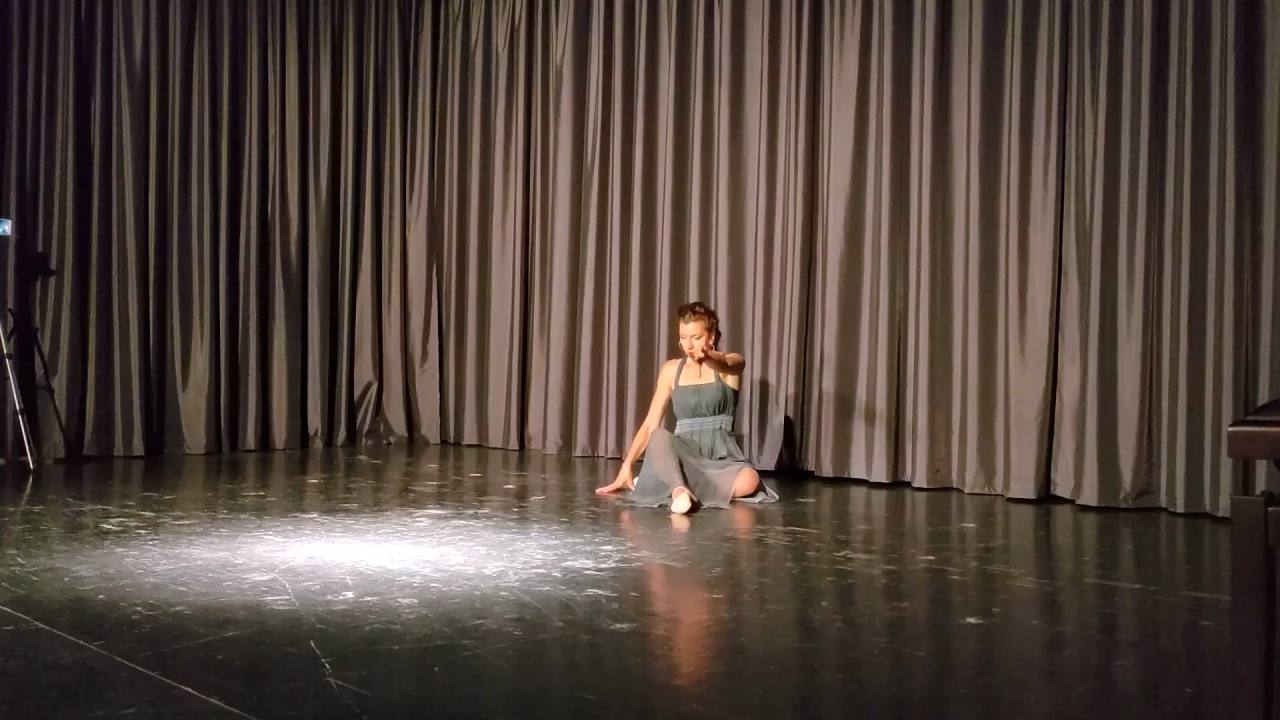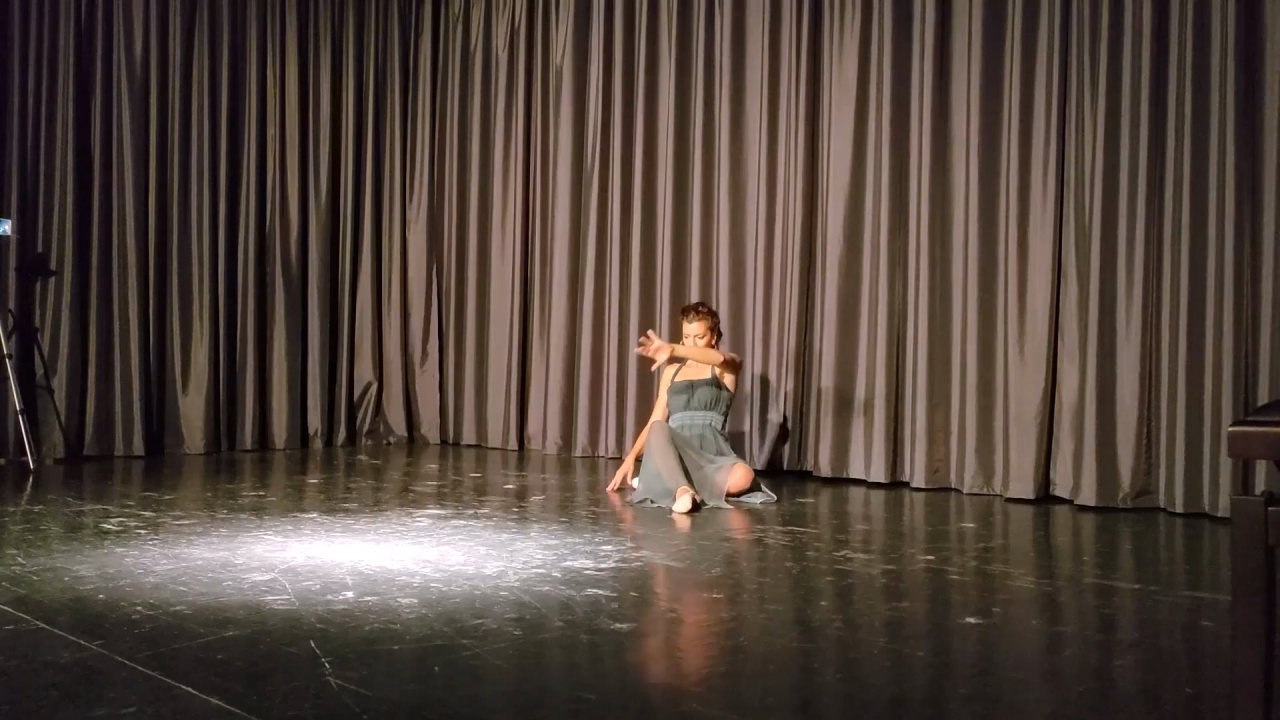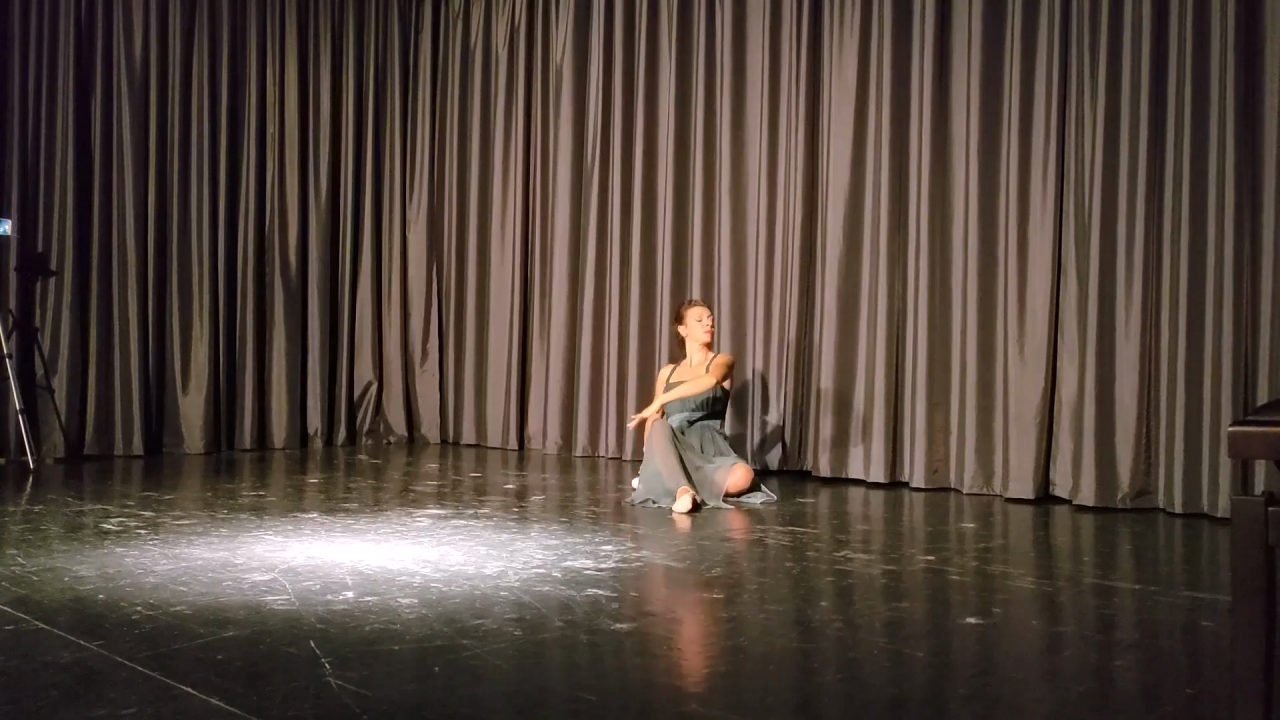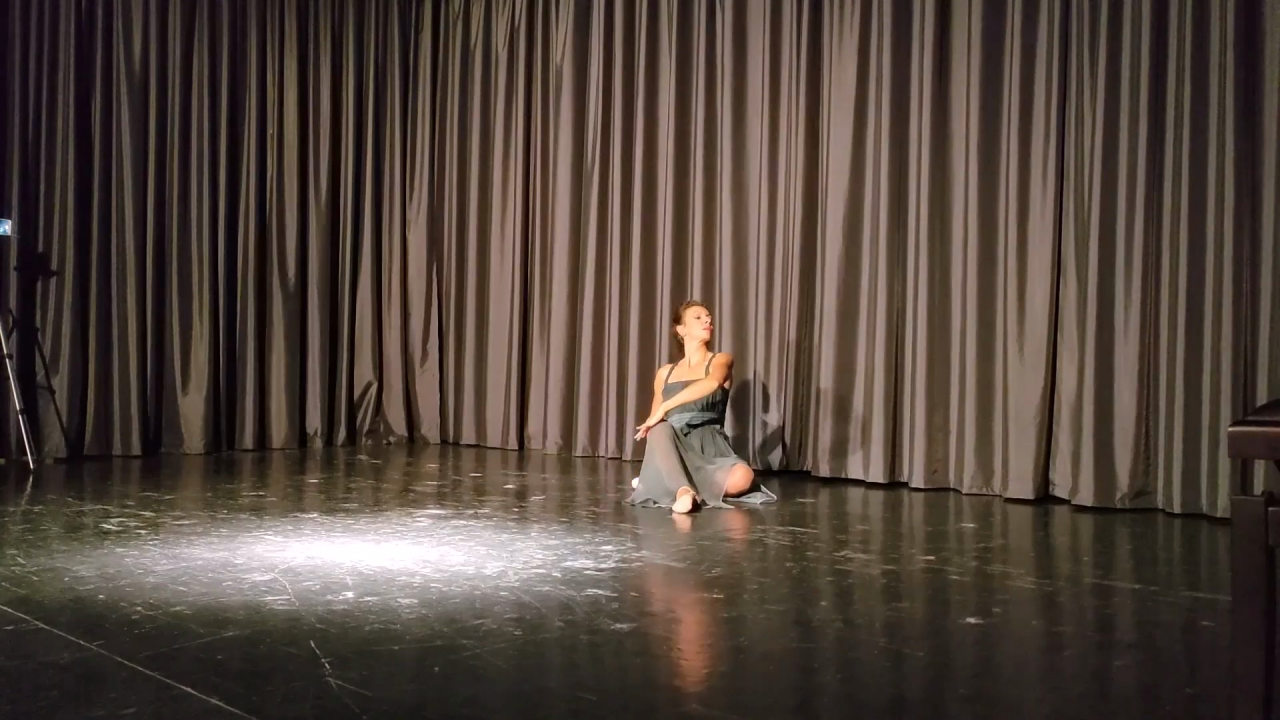
dt=0.4s
person 1, frame 1
left shoulder: (732, 362)
right shoulder: (672, 369)
left elbow: (722, 365)
right elbow: (651, 424)
left wrist: (706, 358)
right wrist: (626, 467)
left hip: (720, 455)
right hip: (683, 453)
left knee: (748, 481)
right knee: (660, 437)
left ankle: (673, 484)
right ankle: (680, 489)
person 1, frame 2
left shoulder: (729, 366)
right shoulder: (672, 372)
left elbow: (718, 358)
right elbow: (654, 423)
left wrist: (673, 351)
right wrist: (631, 458)
left hip: (712, 451)
right hip: (675, 453)
left knee: (743, 476)
right knee: (659, 429)
left ankle: (676, 484)
right ankle: (684, 490)
person 1, frame 3
left shoulder: (722, 362)
right shoulder: (667, 372)
left elbow: (710, 379)
right elbow: (653, 419)
left wrist: (660, 400)
right wrist: (649, 450)
left hip: (711, 450)
right hip: (675, 453)
left knee: (743, 476)
right knee: (660, 428)
left ankle: (674, 484)
right ankle: (683, 489)
person 1, frame 4
left shoulder: (721, 360)
right shoulder: (665, 373)
left elbow: (713, 382)
right elbow: (654, 423)
left wrist: (665, 407)
left hip: (711, 449)
right hip: (675, 450)
left knee: (742, 477)
right knee: (661, 429)
left ankle: (675, 484)
right ankle: (683, 490)
